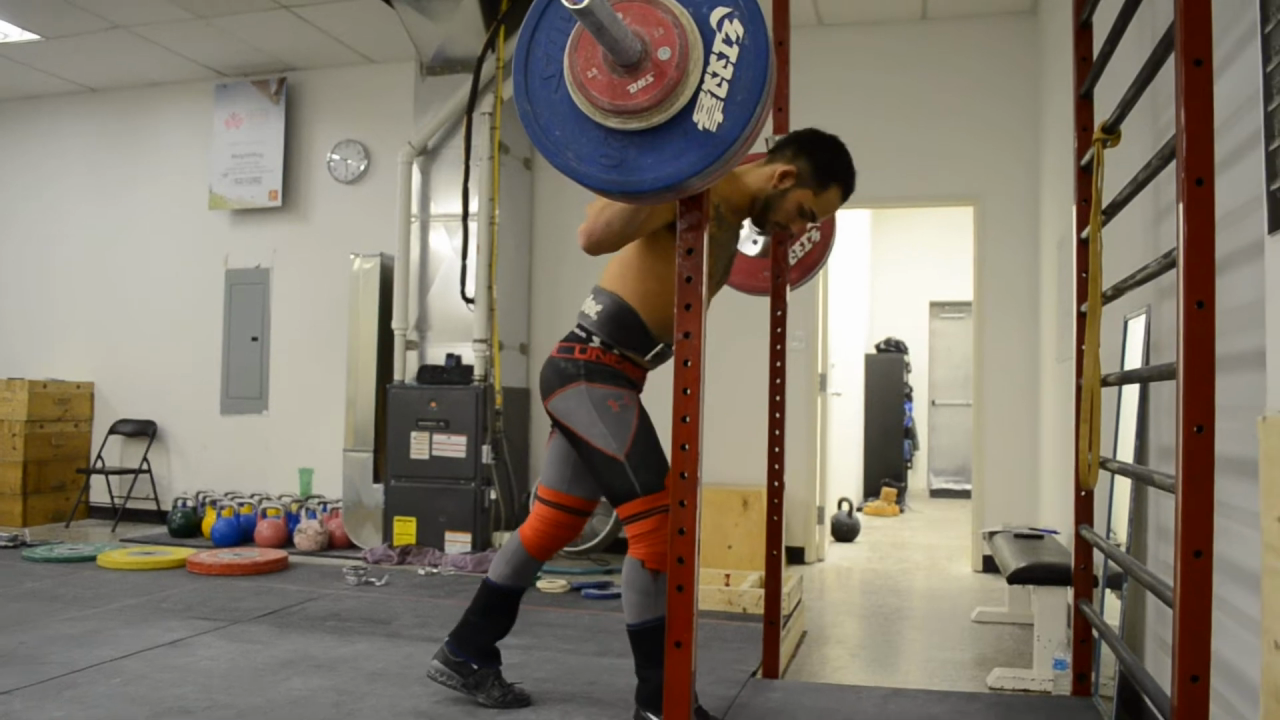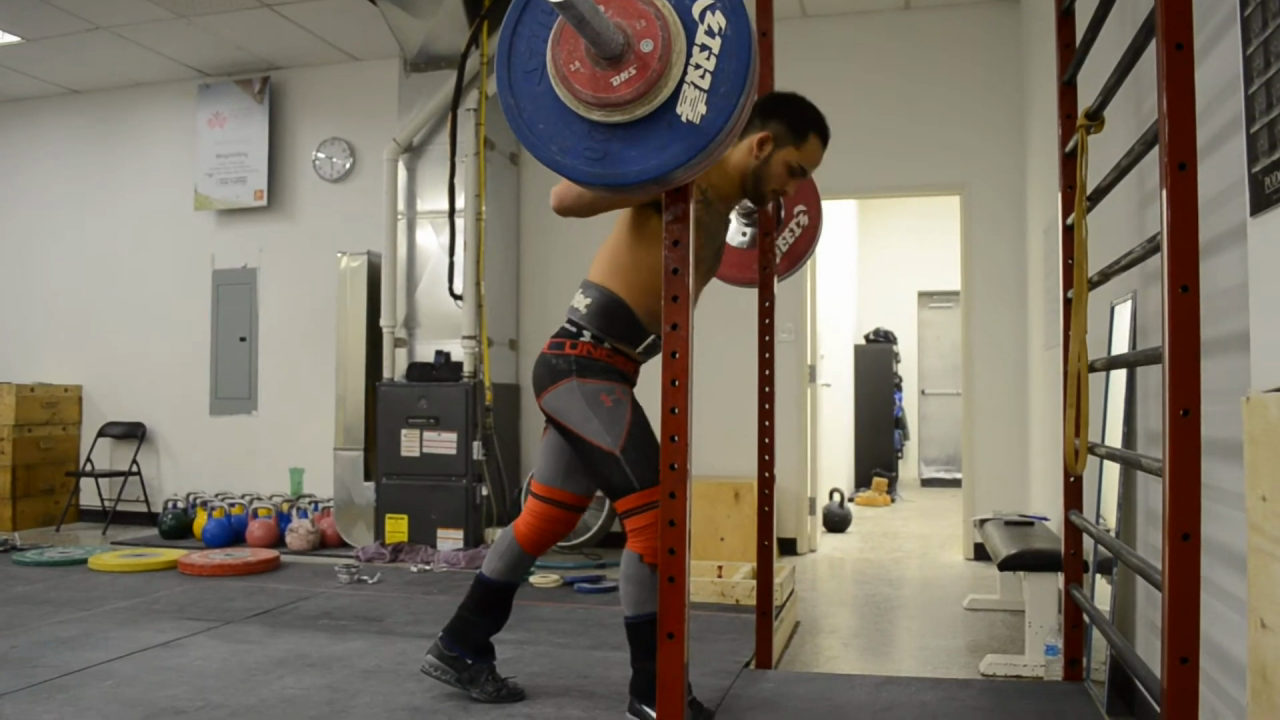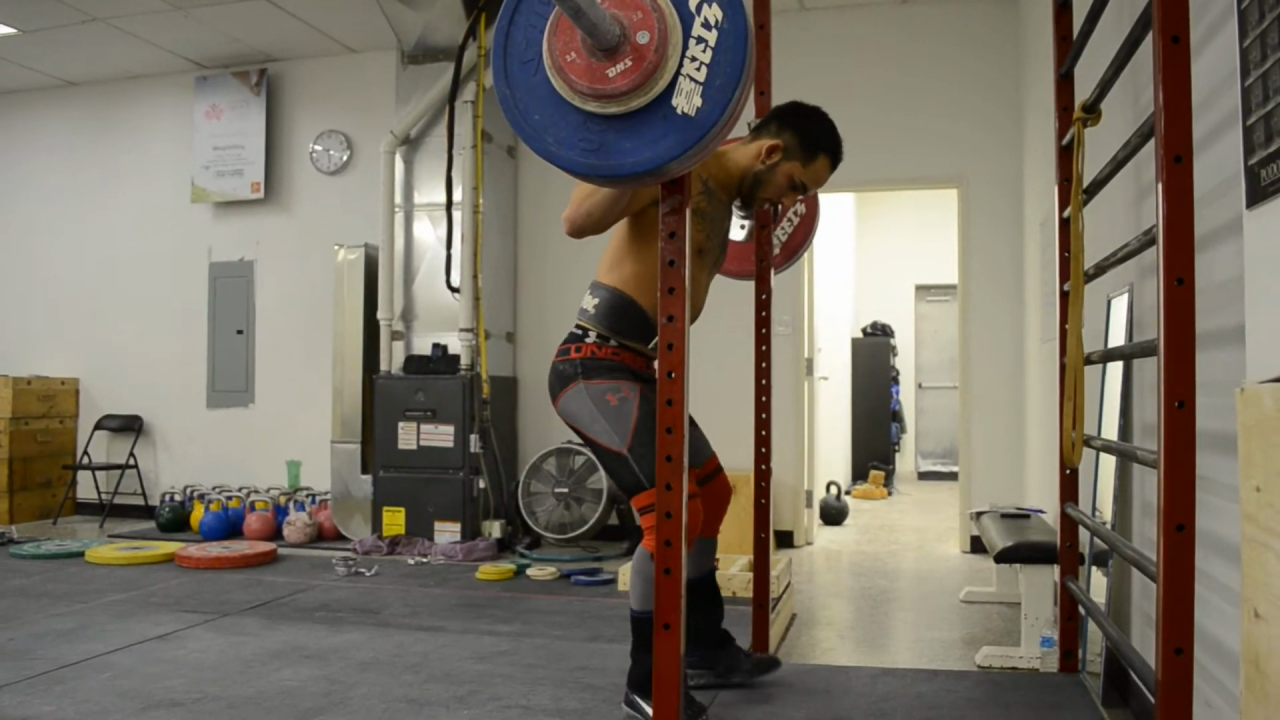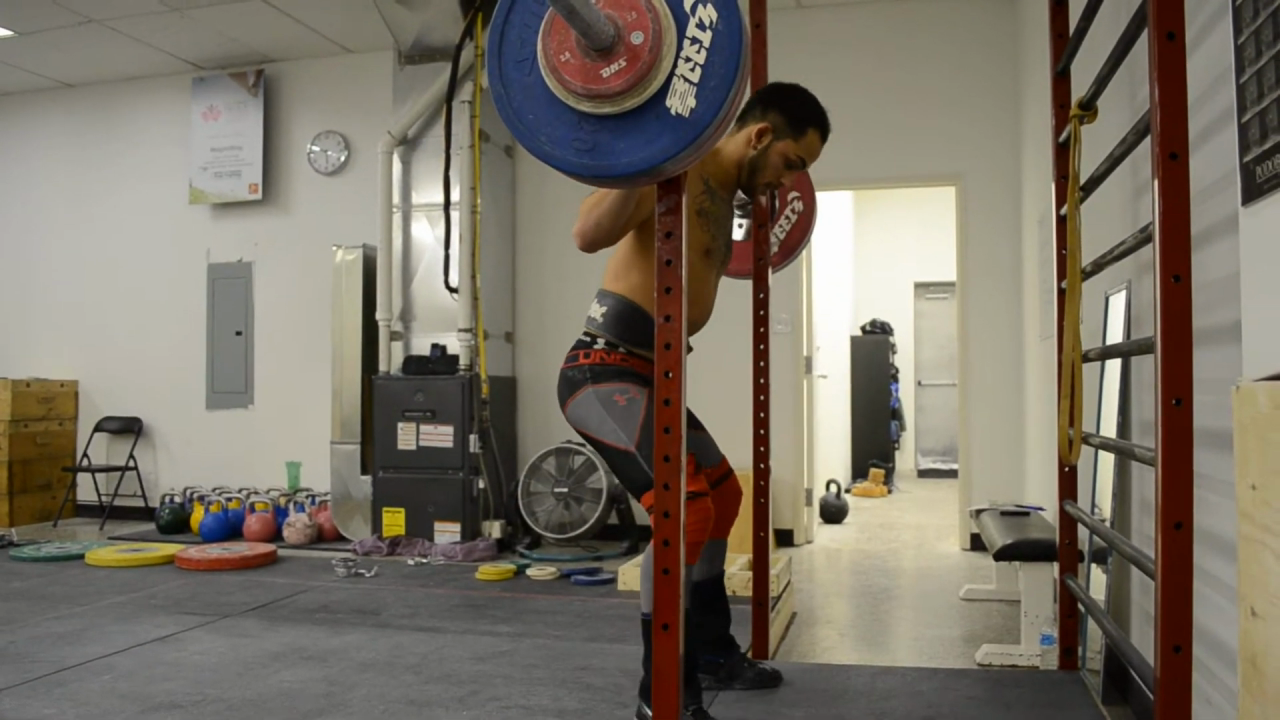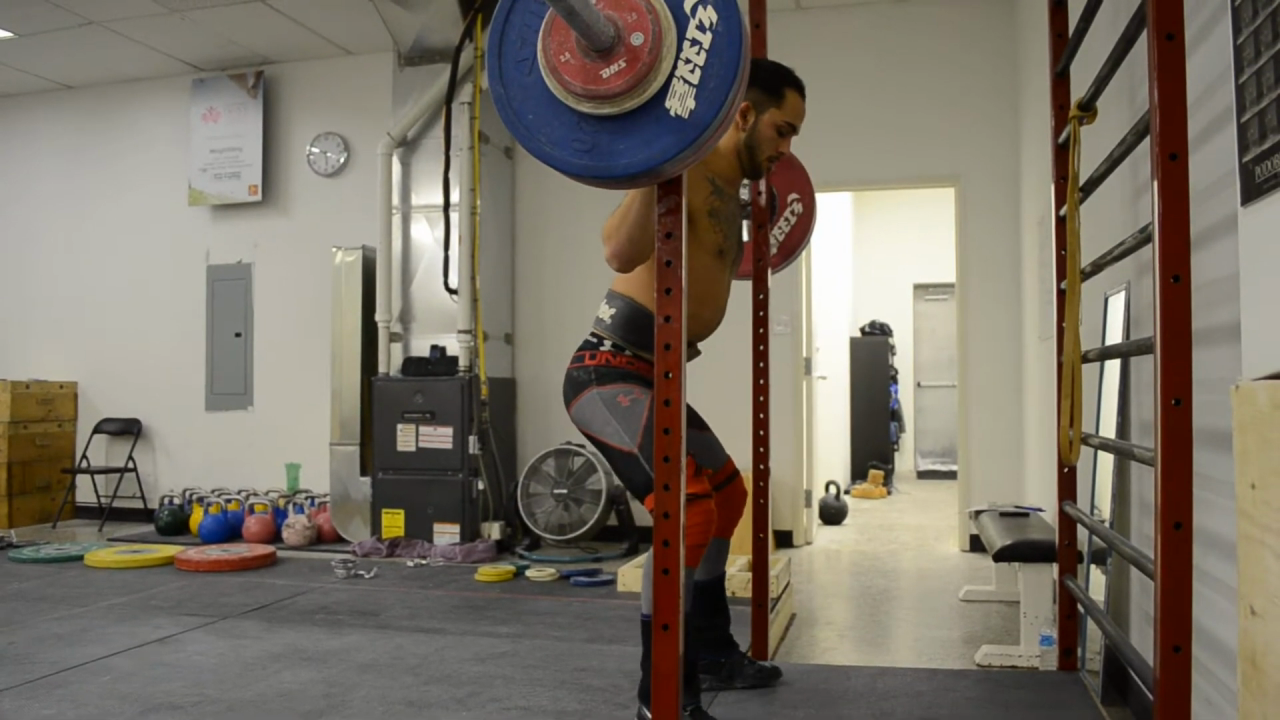
dt=1s
person 1, frame 1
left shoulder: (727, 212)
right elbow: (594, 236)
left hip: (603, 376)
right hip: (589, 371)
left knee: (552, 524)
right knee: (657, 524)
left ankle: (466, 654)
person 1, frame 2
left shoulder: (717, 201)
right elbow: (565, 199)
left hip: (591, 368)
right hip: (581, 364)
left knee: (547, 519)
right knee: (654, 514)
left ankle: (459, 650)
person 1, frame 3
left shoulder: (722, 194)
right elbow: (578, 219)
left hip: (631, 367)
right hip: (595, 366)
left knee: (710, 495)
left ankle: (705, 650)
person 1, frame 4
left shoulder: (721, 192)
right shoulder: (680, 169)
right elbow: (589, 232)
left hip: (641, 373)
right hip: (604, 370)
left knee: (719, 496)
right knee: (684, 507)
left ankle: (710, 654)
person 1, frame 5
left shoulder: (726, 190)
right shoulder: (687, 170)
right elbow: (621, 252)
left wrist: (746, 216)
left hip: (647, 375)
right hip: (609, 373)
left knee: (724, 495)
right knee: (689, 507)
left ankle: (710, 654)
